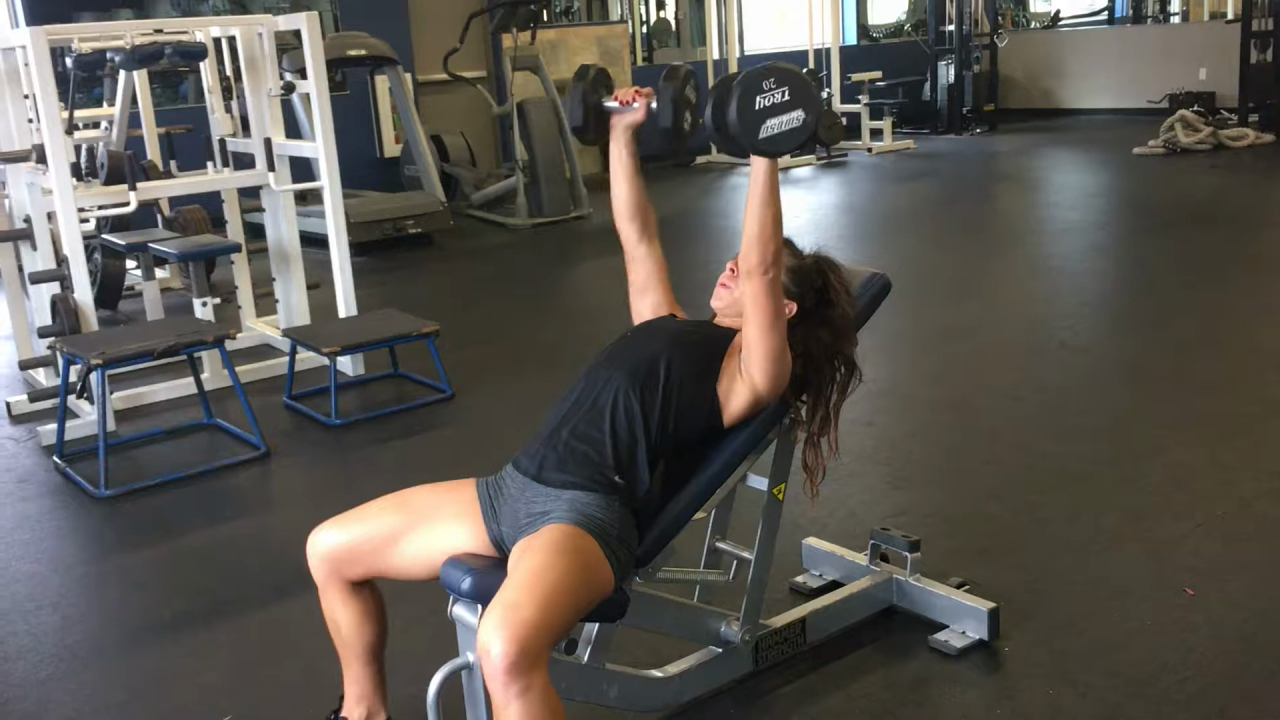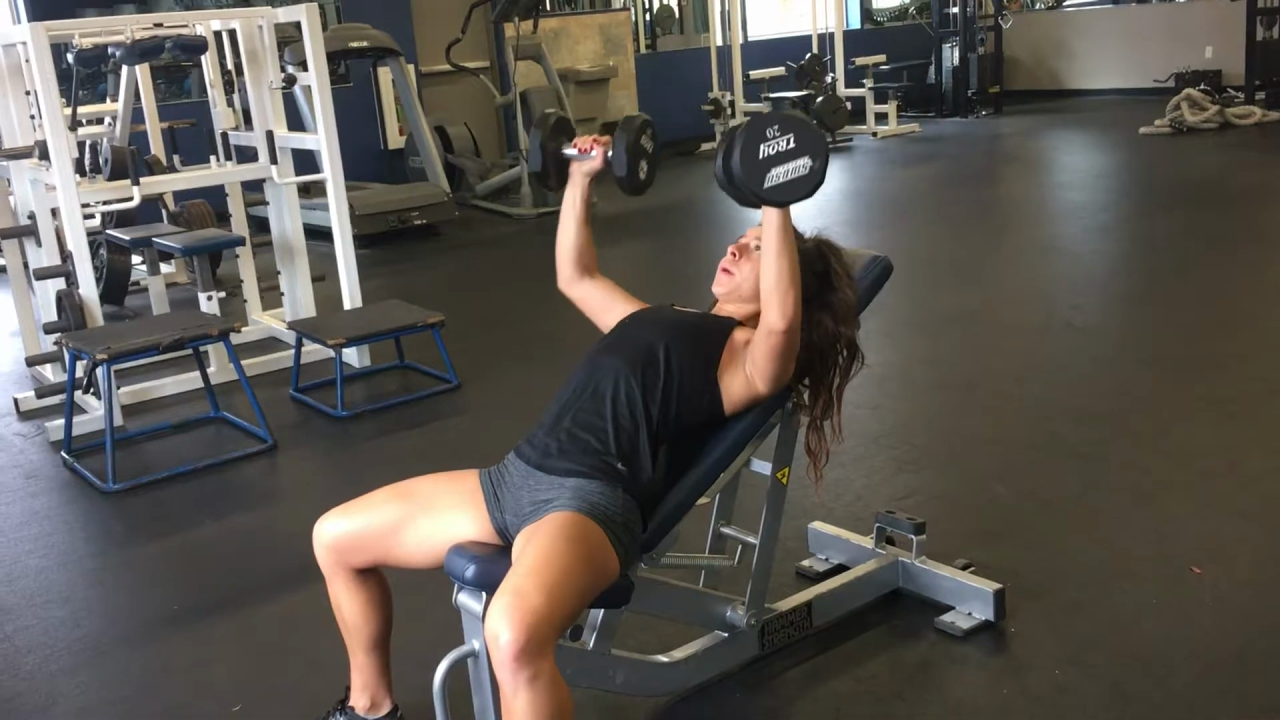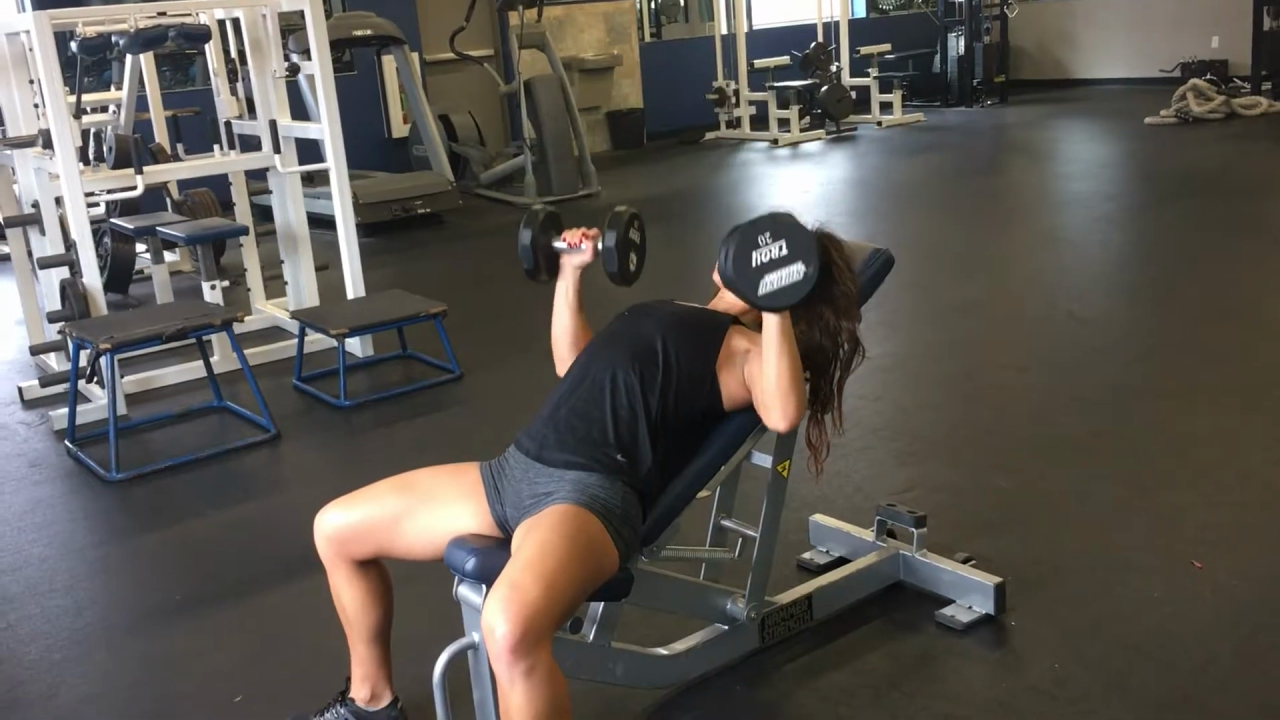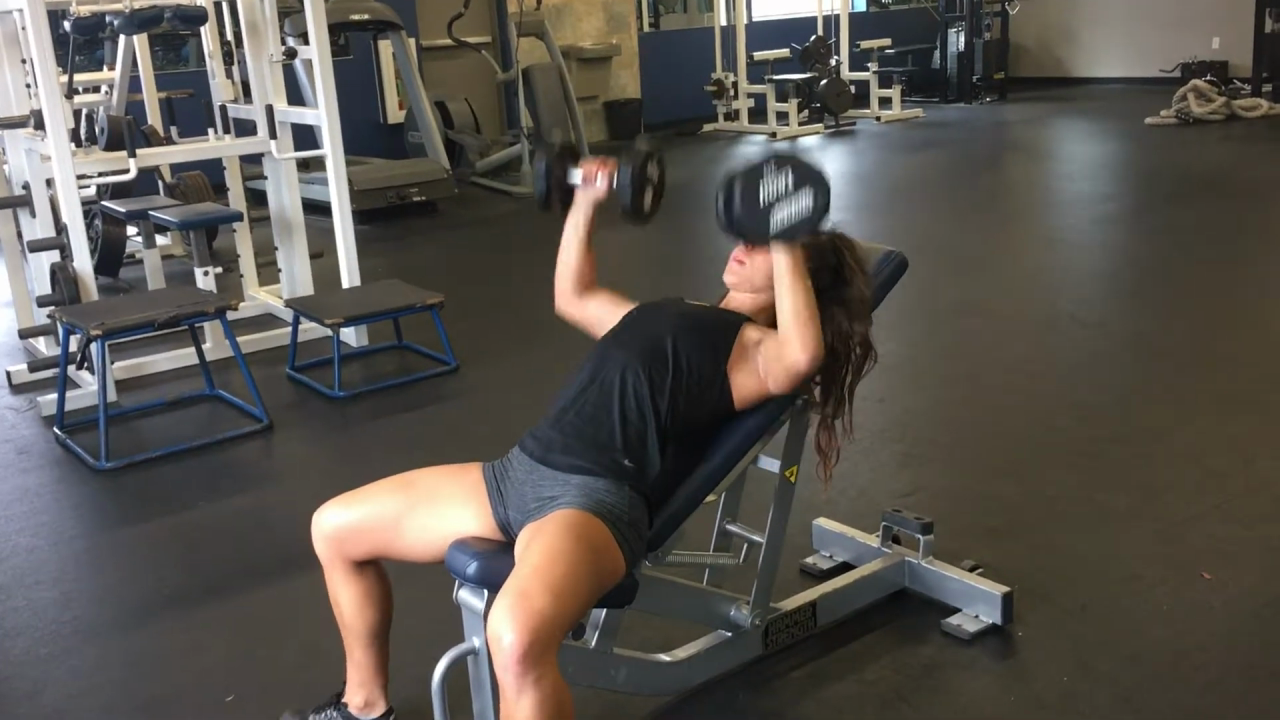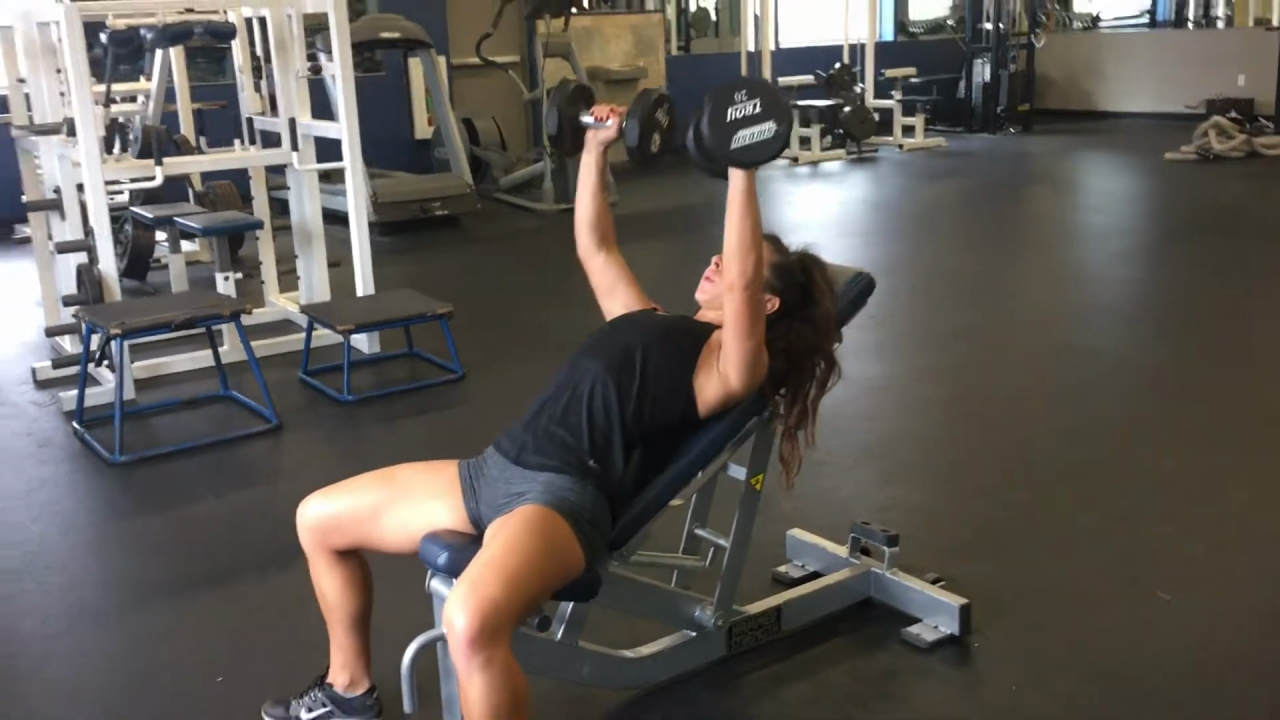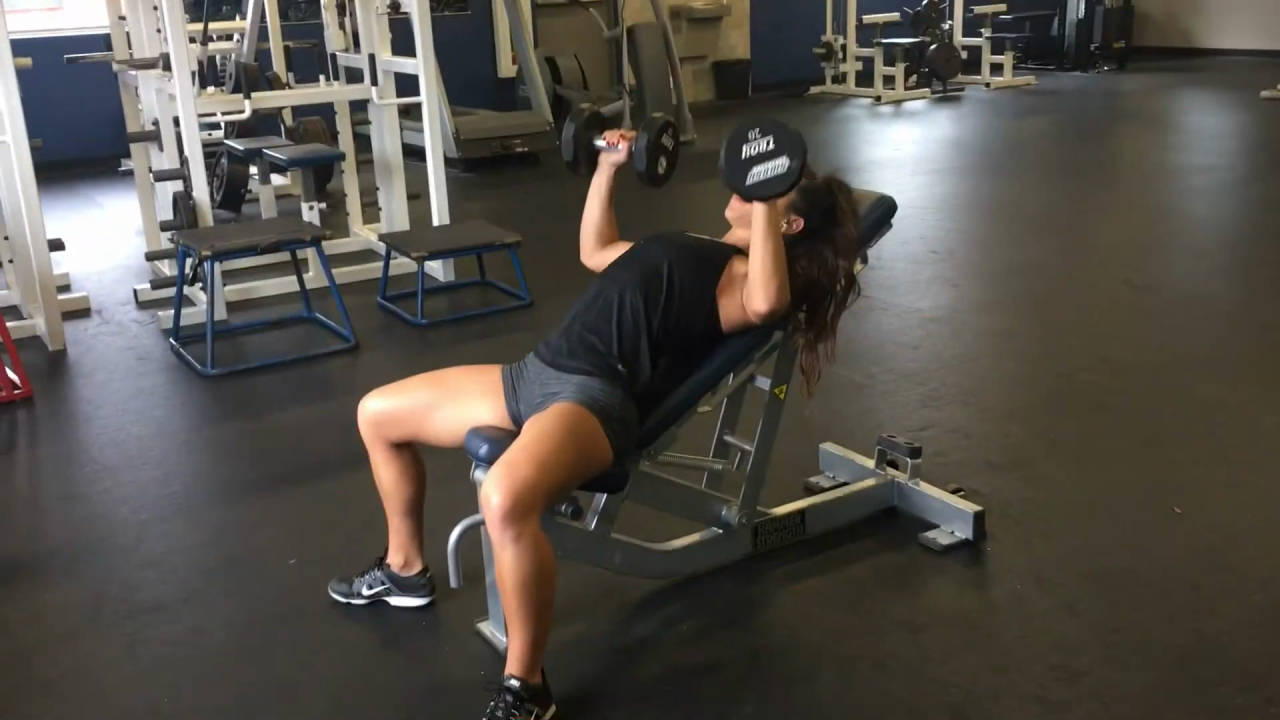
dt=0.7s
person 1, frame 1
left shoulder: (757, 367)
right shoulder: (668, 328)
left elbow: (759, 268)
right elbow: (637, 234)
left wrist: (764, 152)
right wrist: (622, 130)
left hip: (589, 512)
right hip: (515, 485)
left knee: (506, 649)
right knee: (328, 550)
person 1, frame 2
left shoulder: (756, 356)
right shoulder: (661, 319)
left elbow: (782, 317)
right elbow: (575, 276)
left wrist: (775, 204)
right wrist: (581, 178)
left hip: (595, 498)
right hip: (517, 474)
left knee: (514, 634)
right knee: (335, 537)
person 1, frame 3
left shoulder: (749, 346)
right shoulder: (672, 317)
left elbow: (784, 416)
right elbow: (570, 363)
right wrist: (570, 273)
left hip: (595, 489)
right hip: (517, 467)
left knee: (511, 628)
right knee: (336, 529)
person 1, frame 4
left shoulder: (760, 345)
right shoulder: (676, 311)
left elbow: (801, 354)
right elbow: (574, 300)
left wrist: (783, 239)
right wrist: (582, 204)
left hip: (600, 496)
right hip: (522, 469)
left knee: (517, 638)
right knee: (334, 529)
person 1, frame 5
left shoulder: (734, 361)
right shoulder: (651, 321)
left elbow: (741, 283)
right elbow: (594, 246)
left wrist: (741, 167)
right wrist: (595, 147)
left hip: (566, 495)
right hip: (496, 468)
left knee: (473, 625)
right knee: (318, 518)
person 1, frame 6
left shoulder: (750, 276)
right shoulder: (693, 248)
left elbow: (768, 301)
right elbow: (595, 249)
left wrist: (765, 195)
right wrist: (608, 165)
left hip: (598, 394)
right hip: (539, 370)
left knee: (506, 499)
right knee: (377, 413)
right ankle: (406, 568)
